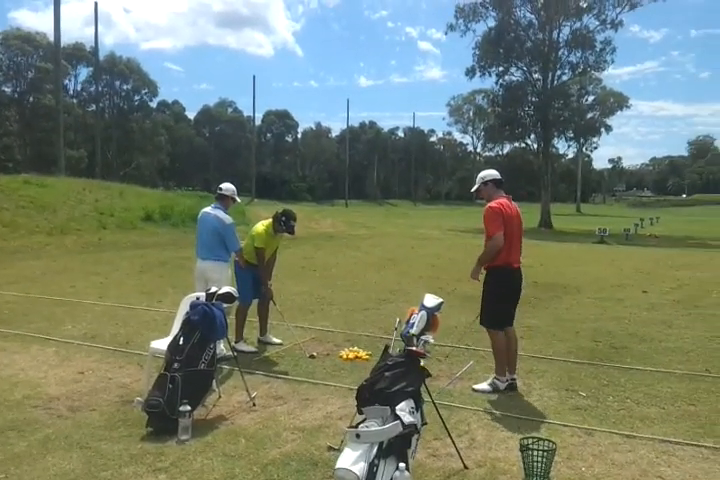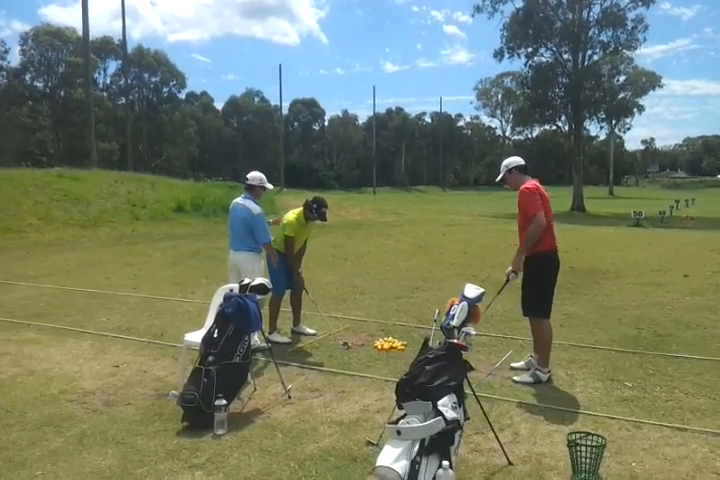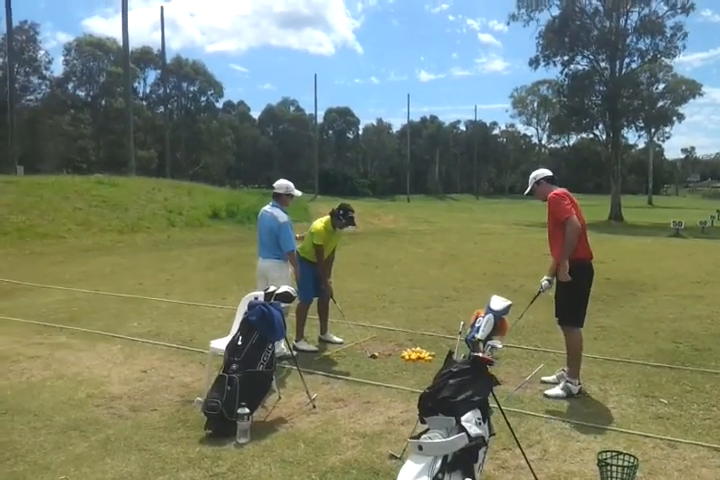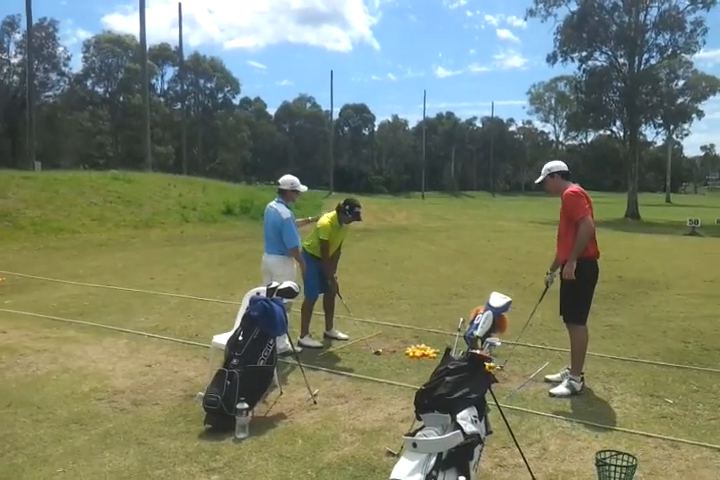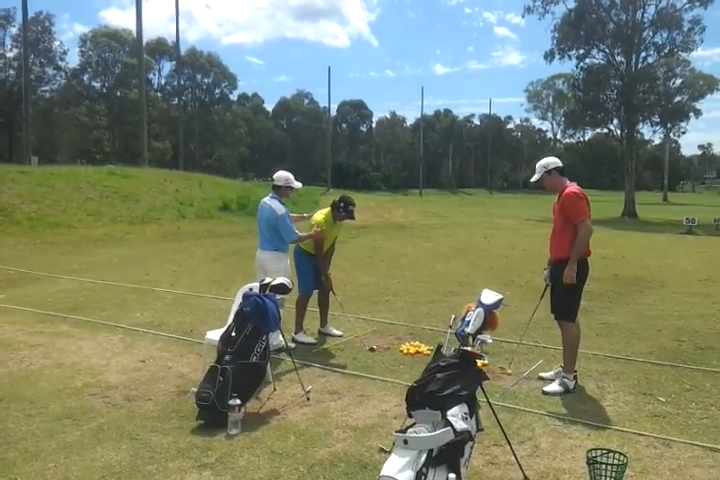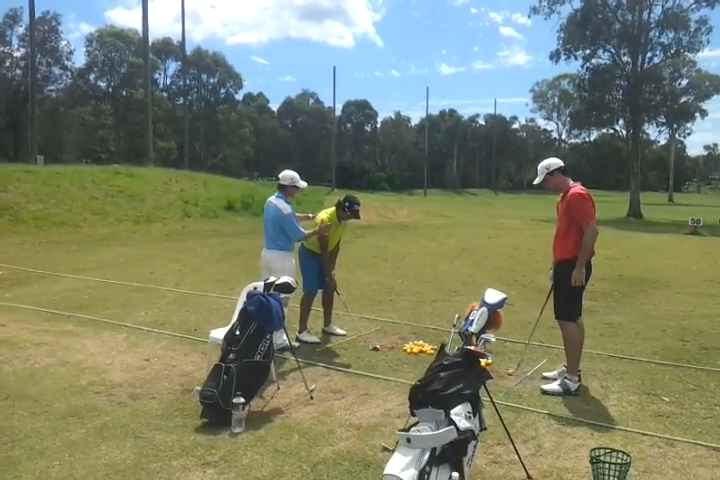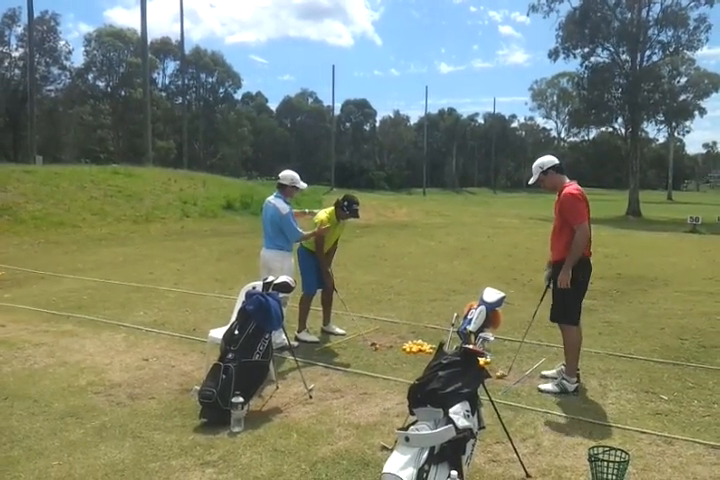
dt=0.5s
person 1, frame 1
left shoulder: (493, 208)
right shoulder: (513, 207)
left elbow: (497, 242)
left wrist: (478, 265)
left hip: (499, 273)
right hip: (514, 272)
left knee: (494, 327)
right knee: (507, 326)
left ankle: (500, 379)
right ankle: (511, 377)
person 1, frame 2
left shoulder: (528, 189)
right shoulder: (531, 190)
left elbow: (540, 223)
left wrist: (521, 256)
right wrist: (515, 265)
left hip: (541, 260)
right hip: (537, 259)
left knee: (540, 315)
right knee: (533, 313)
left ankle: (542, 370)
right ankle: (536, 358)
person 1, frame 3
left shoulder: (556, 196)
right shoulder: (559, 199)
left elbow: (574, 226)
left wrist: (564, 263)
right wrist: (549, 276)
left hip: (575, 269)
right hip: (570, 269)
left knee: (571, 324)
right knee: (566, 323)
left ankle: (573, 382)
right ankle: (569, 372)
person 1, frame 4
left shoulder: (572, 194)
right shoulder: (569, 197)
left elbow: (587, 226)
left wrist: (571, 262)
right wrist: (552, 269)
left hip: (580, 268)
right hip: (575, 267)
left knee: (575, 322)
right knee: (573, 321)
left ankle: (576, 380)
right ankle: (573, 370)
person 1, frame 5
left shoulder: (572, 194)
right shoulder: (562, 197)
left elbow: (586, 229)
left wrist: (572, 264)
right wrist: (550, 265)
left hip: (571, 267)
right hip: (561, 265)
left knee: (567, 320)
right knee: (566, 319)
left ankle: (569, 377)
right ankle: (566, 369)
person 1, frame 6
left shoulder: (577, 195)
right shoulder: (564, 198)
left elbow: (592, 231)
left wrist: (579, 267)
right wrist: (555, 266)
left hip: (574, 267)
right hip: (566, 265)
left knee: (567, 320)
right knee: (574, 319)
left ankle: (571, 379)
right ankle: (571, 369)
person 1, frame 7
left shoulder: (570, 195)
right shoulder: (564, 195)
left elbow: (583, 233)
left wrist: (566, 269)
right wrist: (552, 265)
left hip: (572, 269)
right hip: (566, 267)
left knee: (567, 322)
right knee: (570, 321)
left ankle: (570, 380)
right ankle: (570, 369)
person 2, frame 1
left shoulder: (203, 213)
right shoulder: (225, 220)
right elbow: (235, 249)
left hip: (201, 264)
right hip: (218, 267)
right ankle: (216, 349)
person 2, frame 2
left shoulder: (234, 204)
right shoulder: (255, 210)
right elbow: (265, 241)
left wrist: (268, 222)
right wrist: (274, 256)
left hip: (234, 255)
right hip: (250, 258)
right ankle: (250, 340)
person 2, frame 3
left shoulder: (263, 212)
right shoulder: (282, 218)
right elbow: (288, 250)
left wrist: (295, 236)
right wrist: (296, 268)
left hip: (262, 263)
right hip: (277, 266)
right ankle: (276, 348)
person 2, frame 4
left shoulder: (270, 207)
right shoulder: (285, 213)
right elbow: (292, 246)
left wrist: (310, 220)
right wrist: (302, 263)
left hip: (268, 258)
right hip: (282, 262)
right ankle: (280, 345)
person 2, frame 5
left shoulder: (264, 203)
right shoulder: (279, 209)
right elbow: (293, 238)
left wrist: (305, 217)
right wrist: (312, 235)
left hip: (262, 254)
right hip: (276, 258)
right knee: (276, 300)
right ankle: (274, 341)
person 2, frame 6
left shoulder: (270, 202)
right shoulder: (284, 208)
right elbow: (299, 236)
left wrist: (311, 217)
right wrist: (317, 231)
left hip: (267, 253)
right hip: (281, 257)
right knee: (281, 299)
right ankle: (278, 340)
person 2, frame 7
left shoulder: (269, 201)
right shoulder: (283, 208)
right elbow: (297, 237)
right wrist: (316, 233)
left hip: (266, 253)
right hip: (280, 257)
right ankle: (277, 339)
person 3, frame 1
left shoulder: (278, 231)
right shoulder: (261, 231)
left elbow: (272, 255)
right elbow: (261, 261)
left wrist: (268, 279)
right wrist: (266, 286)
left hip: (258, 265)
right hip: (244, 264)
left knee: (265, 298)
right knee: (245, 301)
left ankle: (263, 335)
right ankle: (238, 341)
person 3, frame 2
left shoulder: (310, 220)
right shoulder: (292, 220)
left elbow: (302, 244)
right elbow: (289, 250)
left wrist: (298, 268)
right wrist: (297, 273)
left hip: (290, 255)
right hip: (278, 254)
left knee: (297, 288)
right knee: (279, 292)
left ankle: (297, 325)
right ankle: (272, 332)
person 3, frame 3
left shoulder: (338, 228)
right shoulder: (319, 228)
left elbow: (331, 253)
right elbow: (319, 258)
left wrist: (328, 278)
right wrist: (325, 283)
left hip: (317, 262)
right hip: (304, 261)
left knee: (324, 296)
right knee: (306, 299)
left ankle: (324, 333)
right ankle: (299, 340)
person 3, frame 4
left shoulder: (344, 223)
right shoulder: (326, 223)
left elbow: (337, 248)
right elbow: (324, 254)
left wrist: (333, 273)
right wrist: (331, 279)
left hip: (324, 258)
right hip: (311, 257)
left knee: (330, 292)
right knee: (312, 296)
left ankle: (329, 329)
right ankle: (304, 336)
person 3, frame 5
left shoulder: (338, 220)
right shoulder: (320, 220)
left elbow: (331, 245)
right elbow: (318, 250)
left wrist: (326, 270)
right wrist: (325, 275)
left hip: (318, 255)
right hip: (305, 254)
left knee: (325, 289)
right knee: (306, 292)
left ankle: (324, 326)
right ankle: (298, 332)
person 3, frame 6
left shoulder: (343, 220)
right shoulder: (325, 219)
left elbow: (336, 245)
right elbow: (324, 249)
left wrist: (332, 270)
right wrist: (329, 275)
left hip: (322, 254)
right hip: (309, 253)
left knee: (329, 288)
right knee: (311, 291)
left ankle: (327, 325)
right ankle: (302, 331)
person 3, frame 7
left shoulder: (342, 219)
right shoulder: (323, 219)
left elbow: (333, 244)
right elbow: (319, 248)
left wrist: (328, 267)
right wrist: (325, 272)
left hip: (321, 253)
right hip: (308, 253)
left knee: (328, 287)
right knee: (310, 291)
left ankle: (326, 324)
right ankle: (301, 331)
